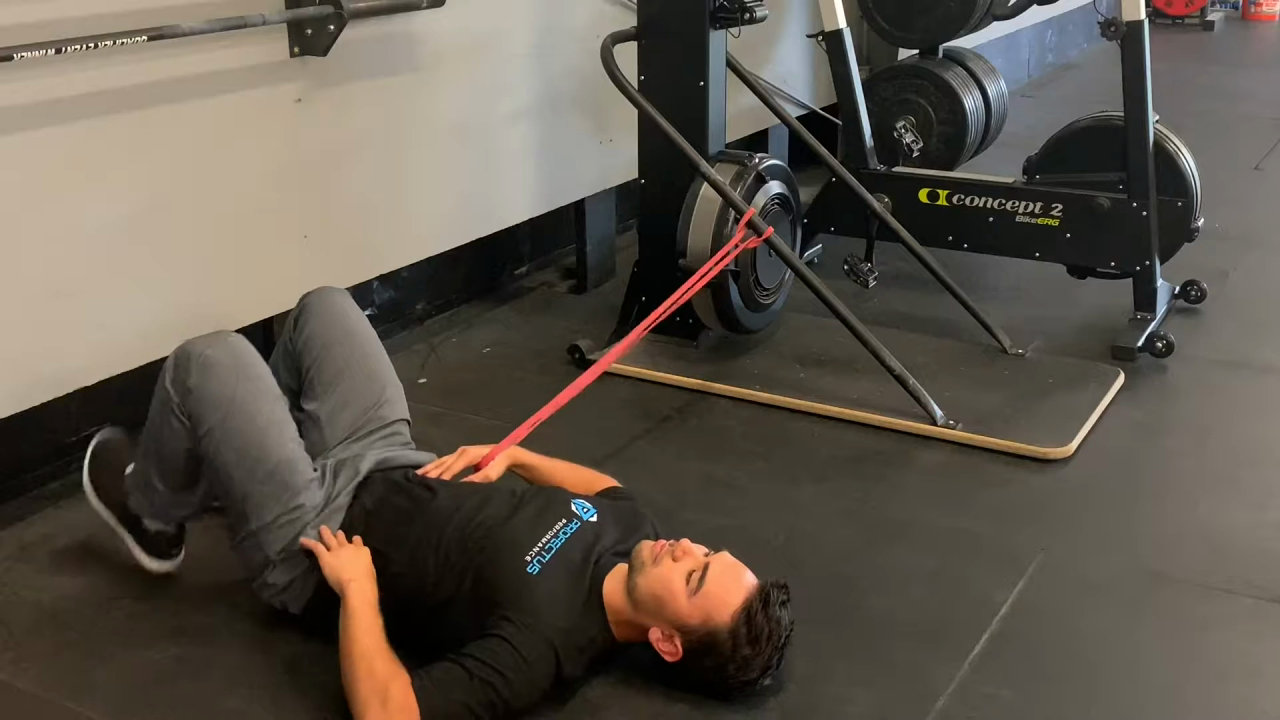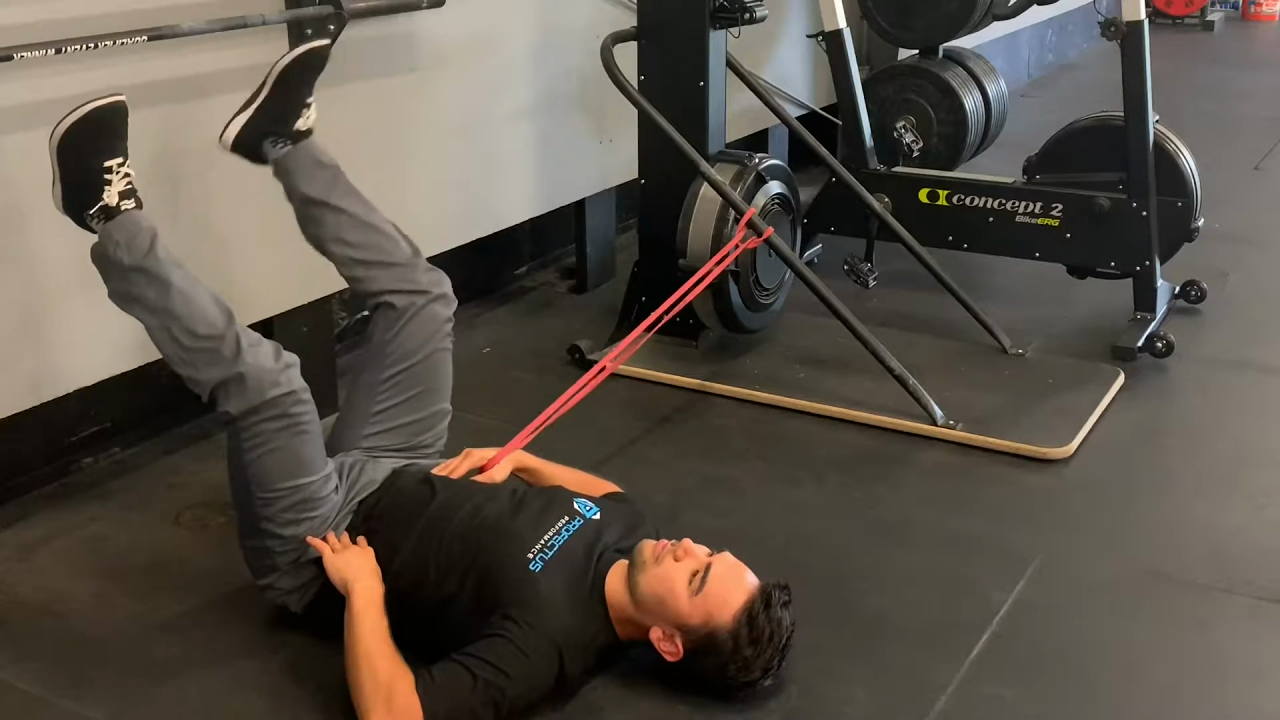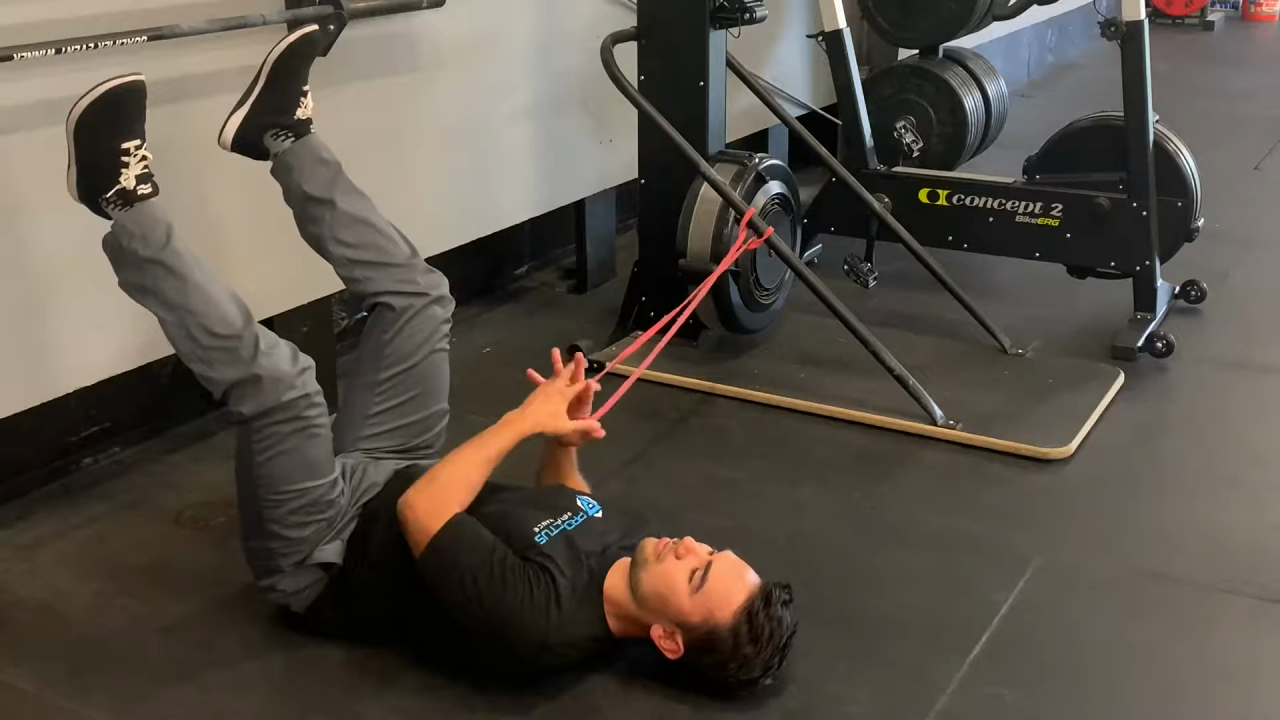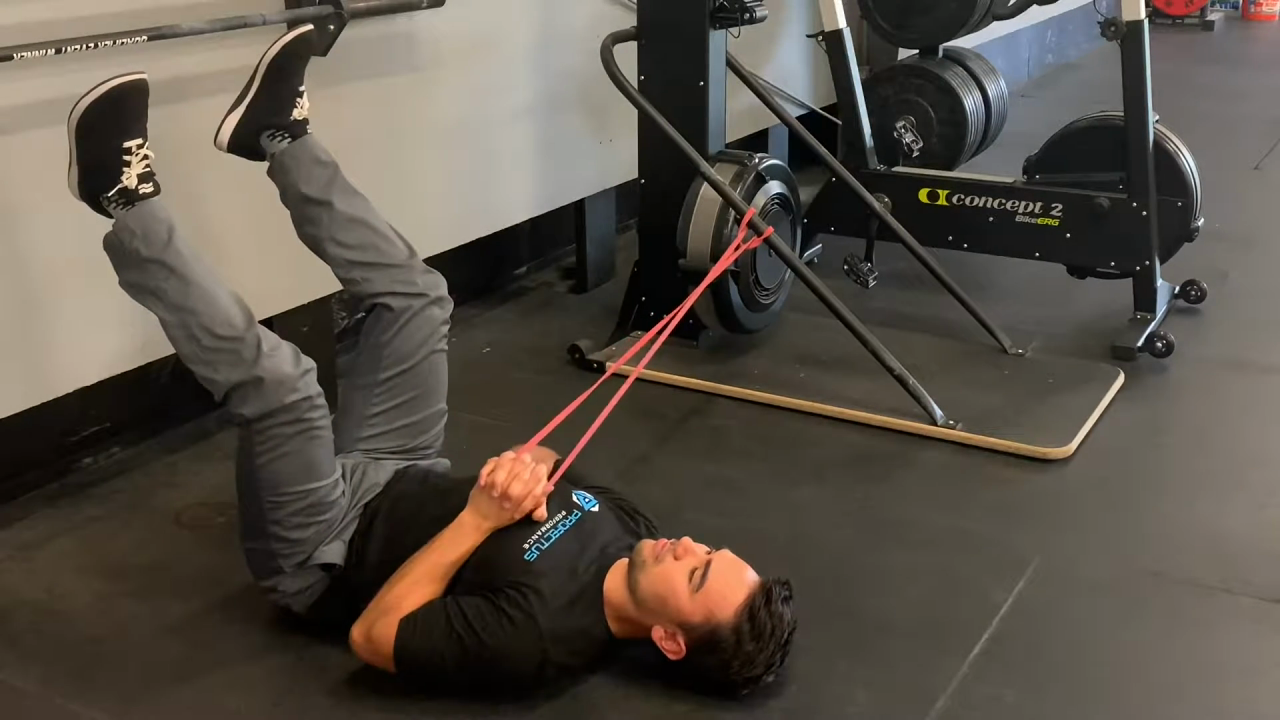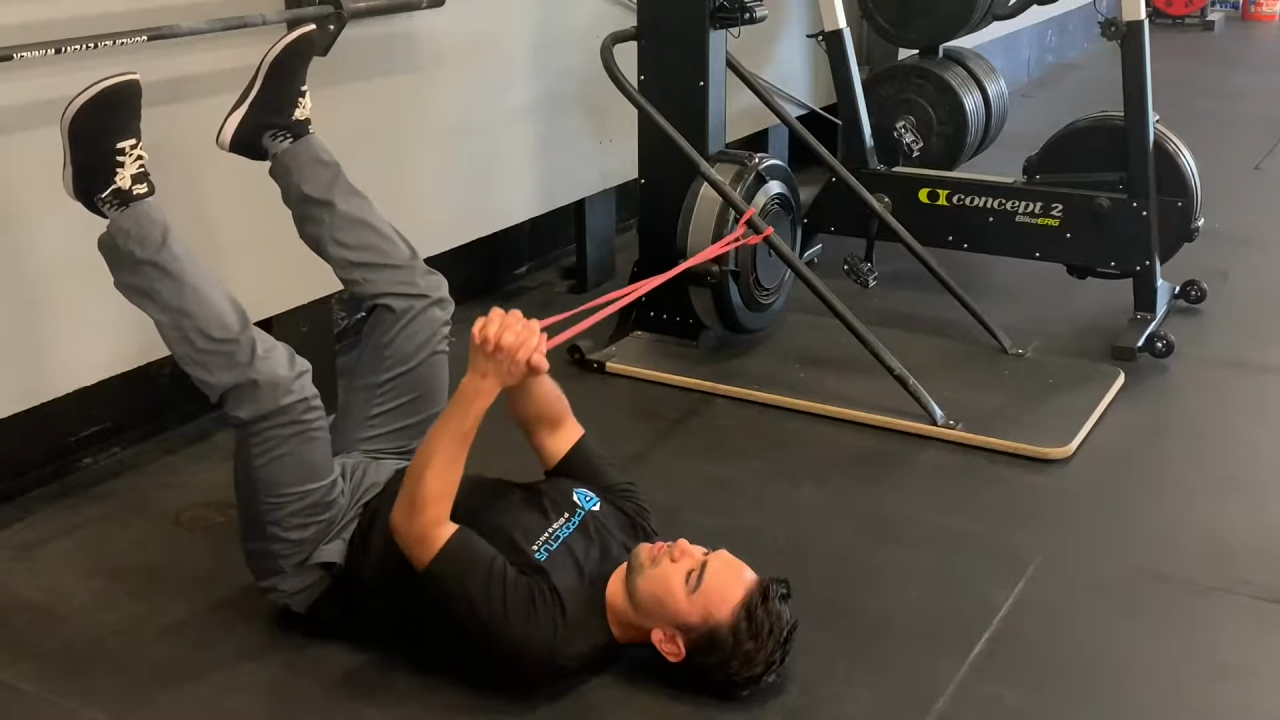
dt=1s
person 1, frame 1
left shoulder: (546, 640)
right shoulder: (628, 536)
right elbow: (600, 482)
left wrist: (356, 586)
right wrist: (512, 456)
left hip: (316, 541)
right hip: (390, 474)
left knee: (211, 360)
right knee: (324, 306)
left ankle: (152, 520)
right ankle: (238, 463)
person 1, frame 2
left shoulder: (551, 638)
right shoulder: (627, 539)
right elbow: (605, 490)
left wrist: (363, 588)
right wrist: (518, 460)
left hip: (320, 544)
right hip: (391, 480)
left knee: (262, 375)
right knee: (420, 293)
left ankle: (113, 219)
right ankle: (282, 139)
person 1, frame 3
left shoulder: (543, 622)
right shoulder: (624, 543)
left elbow: (420, 513)
left wrist: (525, 421)
right wrist: (562, 438)
left hip: (319, 555)
right hip: (380, 475)
left knee: (274, 375)
right knee: (416, 294)
left ankle: (127, 204)
right ankle: (282, 135)
person 1, frame 4
left shoulder: (544, 634)
right shoulder: (624, 529)
left elbow: (374, 637)
right elbow: (546, 460)
left wrist: (477, 519)
right wrist: (521, 471)
left hip: (321, 553)
right hip: (394, 478)
left knee: (276, 378)
right knee: (413, 293)
left ankle: (129, 203)
right ankle: (279, 137)
person 1, frame 5
left shoulder: (546, 634)
right shoulder: (623, 526)
left elbow: (414, 526)
right elbow: (554, 429)
left wrist: (484, 381)
right wrist: (524, 366)
left hip: (319, 556)
right hip: (380, 476)
left knee: (271, 378)
right knee: (414, 295)
left ankle: (123, 202)
right ankle: (280, 135)
